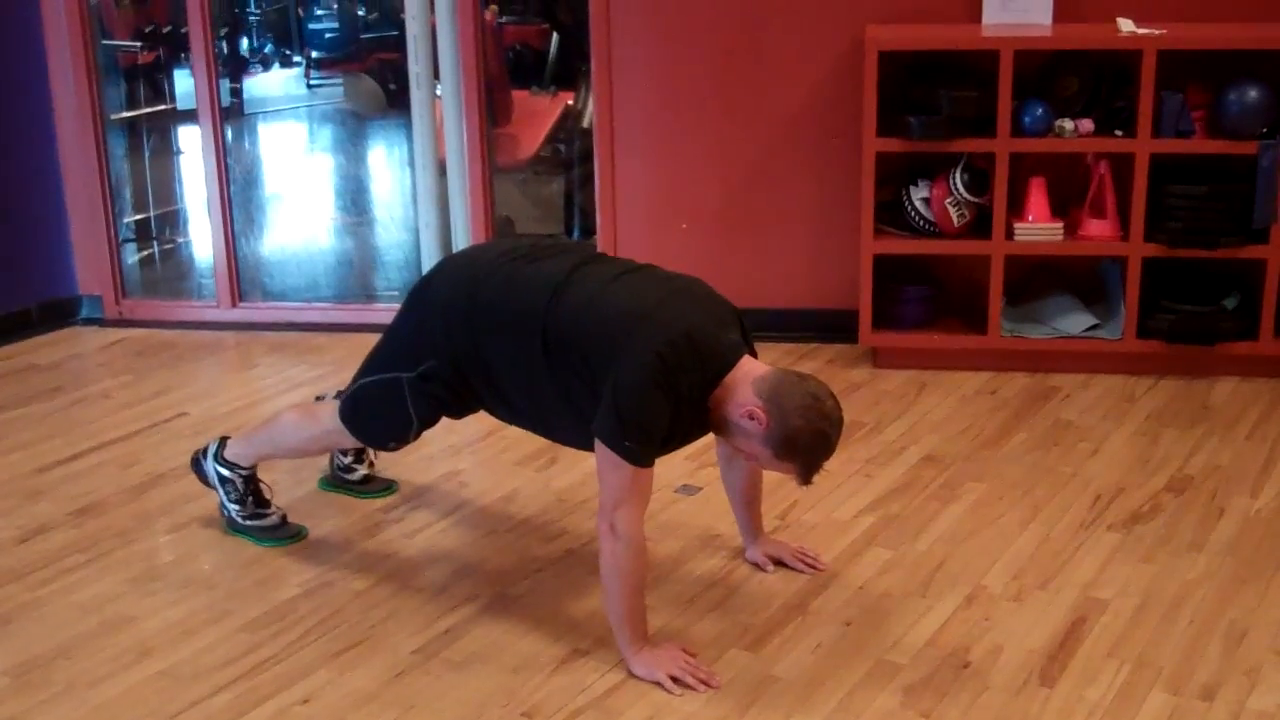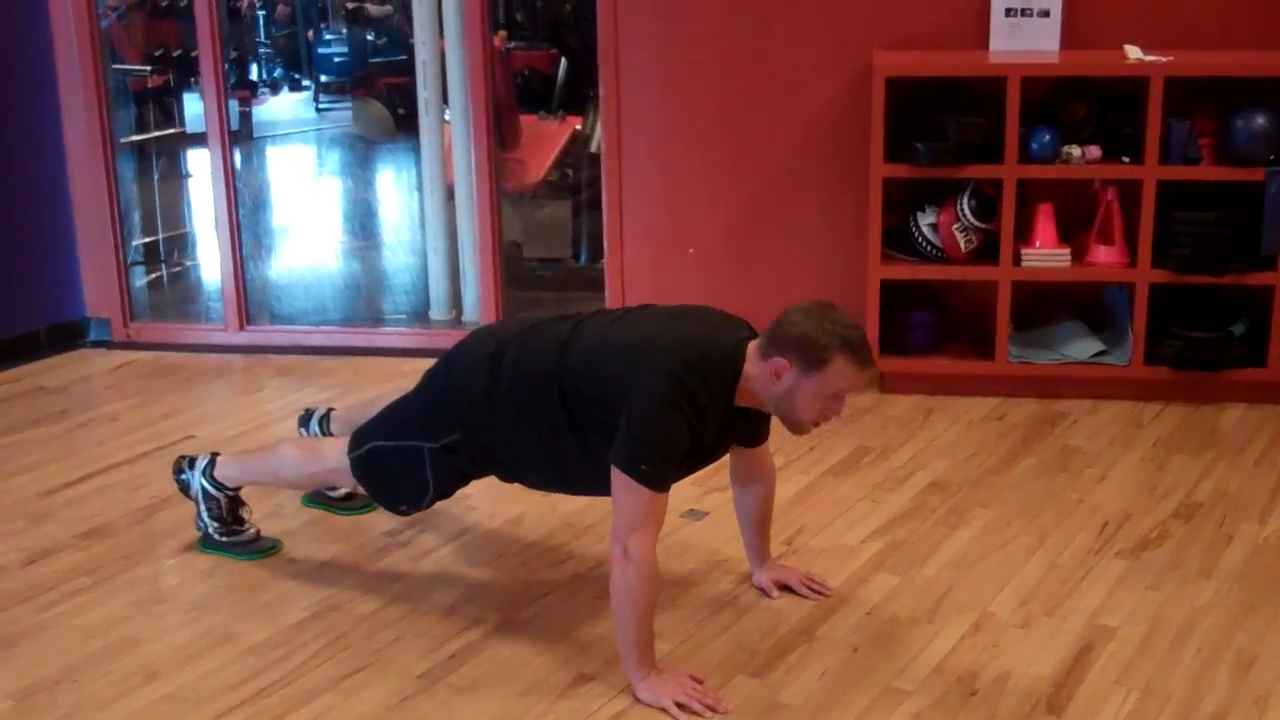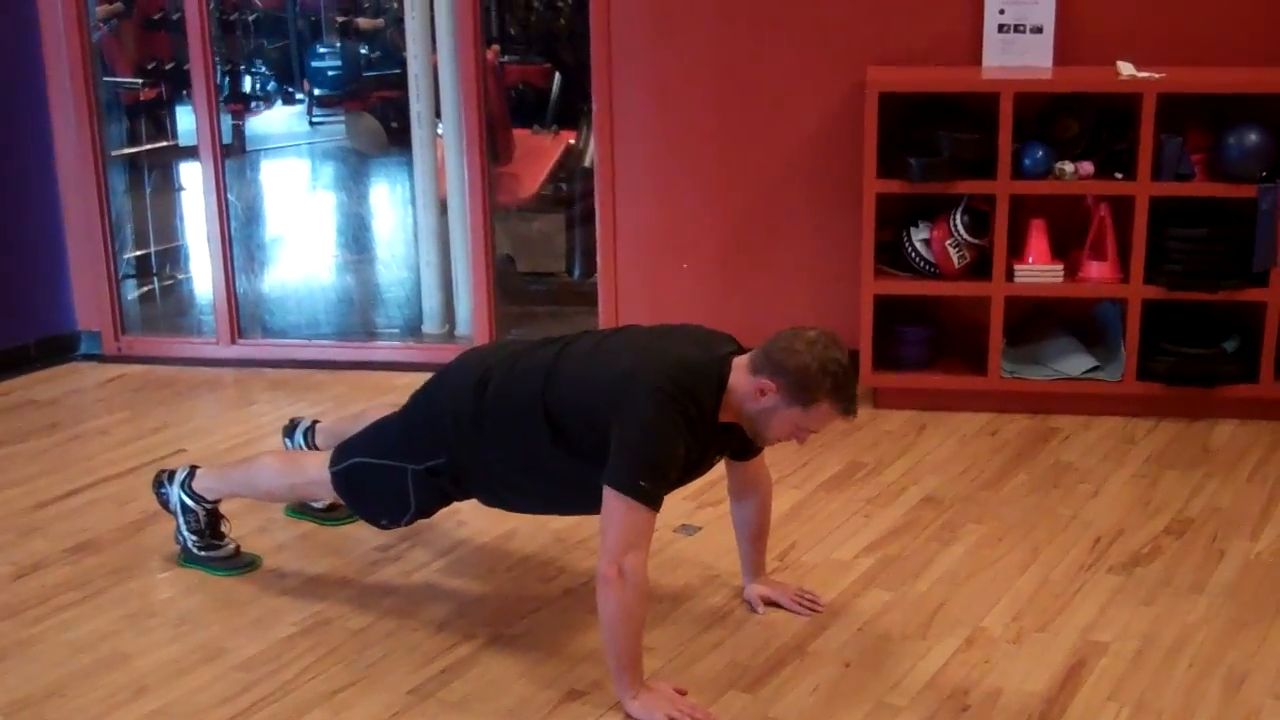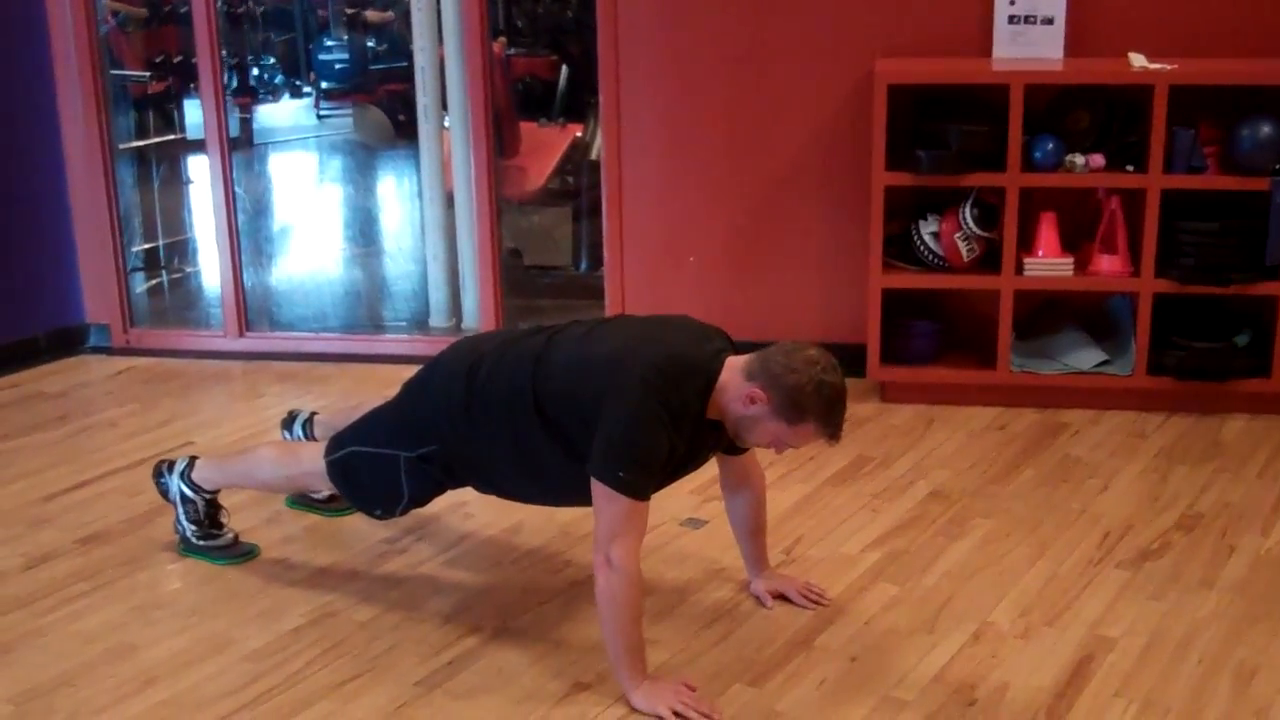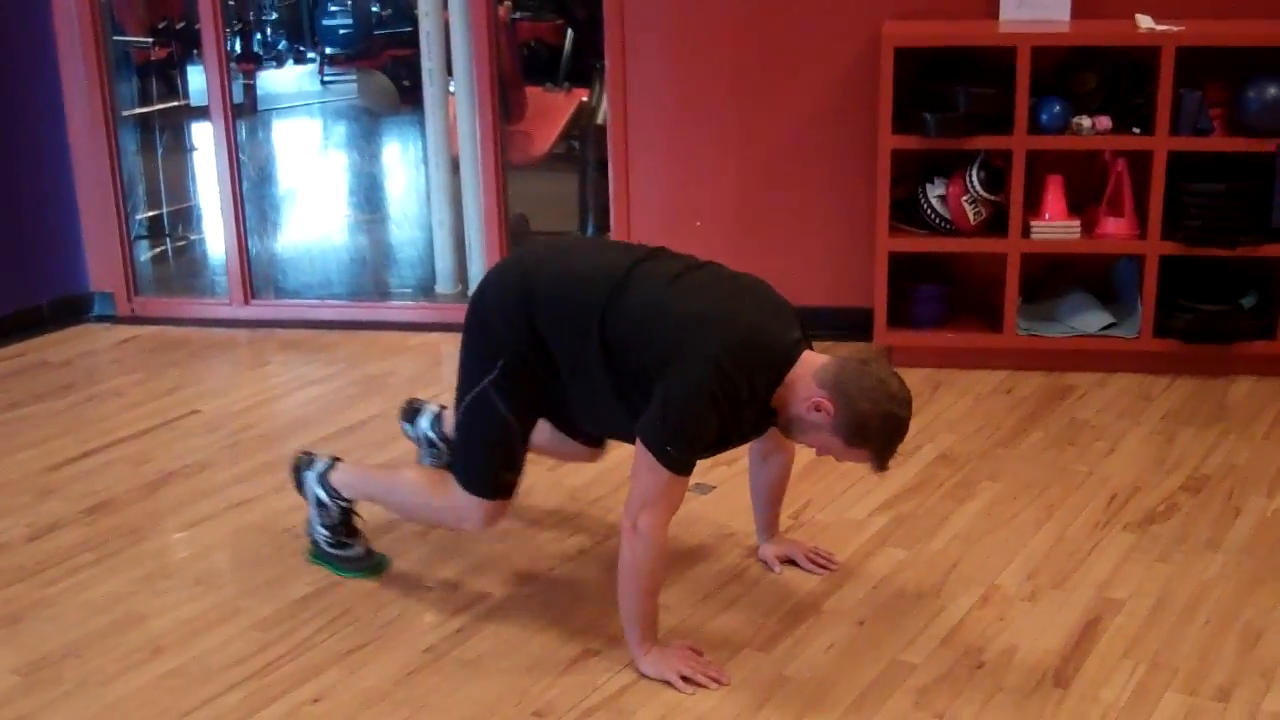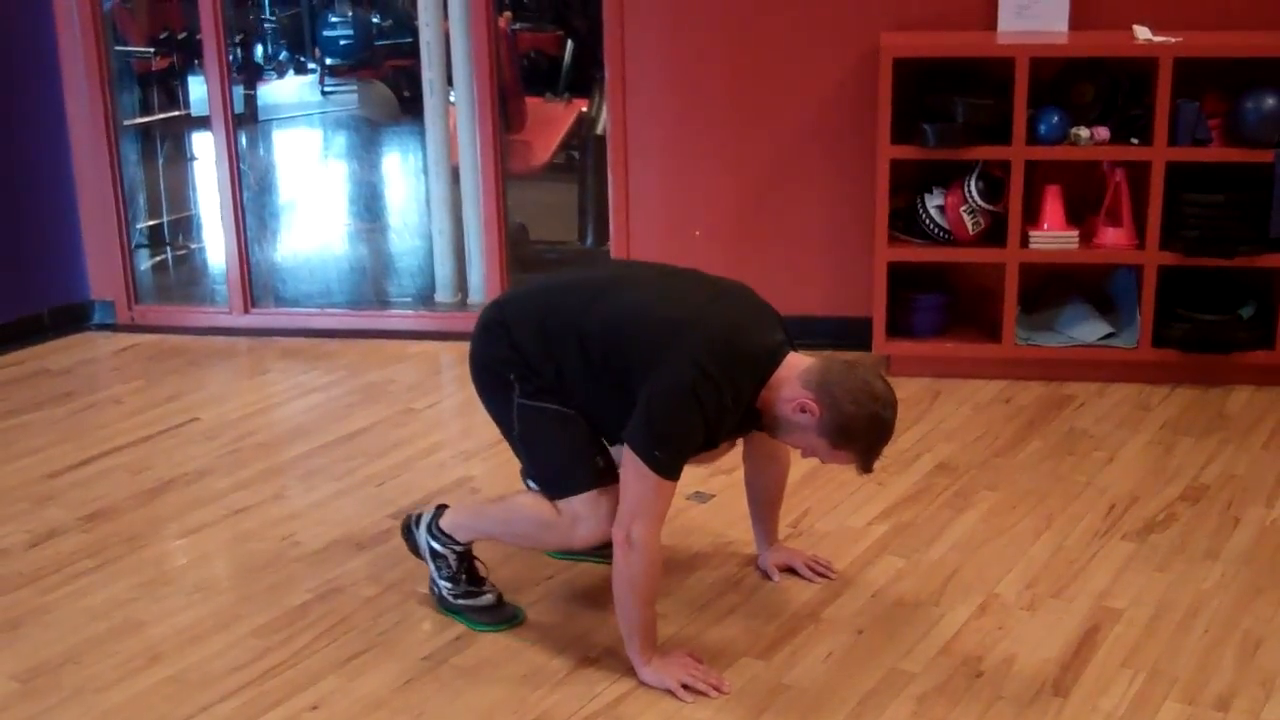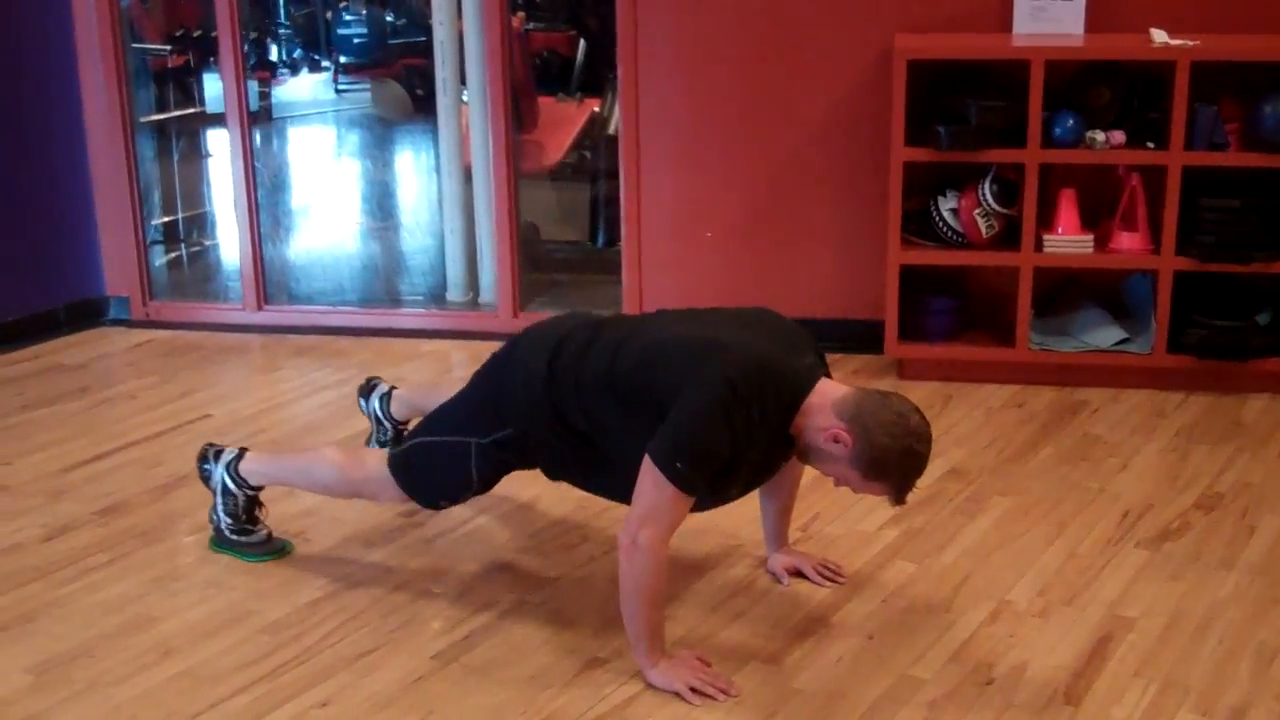
dt=0.7s
person 1, frame 1
left shoulder: (734, 355)
right shoulder: (653, 376)
left elbow: (736, 451)
right elbow: (619, 524)
left wrist: (754, 537)
right wrist: (637, 650)
left hip: (515, 279)
right hip: (463, 307)
right knee: (359, 420)
left ankle: (339, 430)
right ankle: (227, 460)
person 1, frame 2
left shoulder: (748, 360)
right shoulder: (672, 394)
left elbow: (752, 468)
right elbow: (632, 547)
left wrist: (760, 562)
left hip: (520, 370)
right hip: (483, 397)
left knee: (394, 433)
right knee: (354, 465)
left ankle: (323, 420)
right ankle: (212, 476)
person 1, frame 3
left shoulder: (738, 376)
right shoulder: (661, 409)
left elbow: (749, 481)
right elbow: (619, 565)
left wrist: (755, 576)
left hip: (507, 391)
right hip: (466, 423)
left knee: (397, 428)
right knee: (331, 476)
left ankle: (310, 432)
right ankle: (190, 489)
person 1, frame 4
left shoulder: (729, 370)
right shoulder: (648, 402)
left elbow: (741, 478)
right elbow: (615, 554)
left wrist: (760, 571)
left hip: (501, 379)
right hip: (458, 412)
left knee: (369, 435)
right knee: (327, 468)
left ankle: (310, 424)
right ankle: (190, 479)
person 1, frame 5
left shoulder: (789, 350)
right shoulder: (714, 381)
left elbow: (772, 442)
right elbow: (646, 521)
left wrist: (768, 538)
right wrist: (644, 649)
left hip: (564, 299)
right hip: (518, 315)
left knee: (583, 445)
right knee: (477, 509)
left ankle: (441, 426)
right ankle: (333, 484)
person 1, frame 6
left shoulder: (774, 353)
right shoulder: (694, 385)
left elbow: (764, 444)
right elbow: (633, 533)
left wrist: (769, 545)
right wrist: (647, 659)
left hip: (576, 340)
right hip: (515, 354)
left knee: (715, 438)
right knee: (594, 518)
left ankle: (556, 470)
right ankle: (443, 533)
person 1, frame 7
left shoulder: (801, 368)
right shoulder: (726, 409)
left elbow: (779, 445)
right elbow: (640, 539)
left wrist: (778, 547)
right wrist: (653, 660)
left hip: (577, 360)
right hip: (539, 389)
left knee: (485, 402)
right knee: (391, 476)
left ankle: (388, 403)
right ankle: (236, 471)
